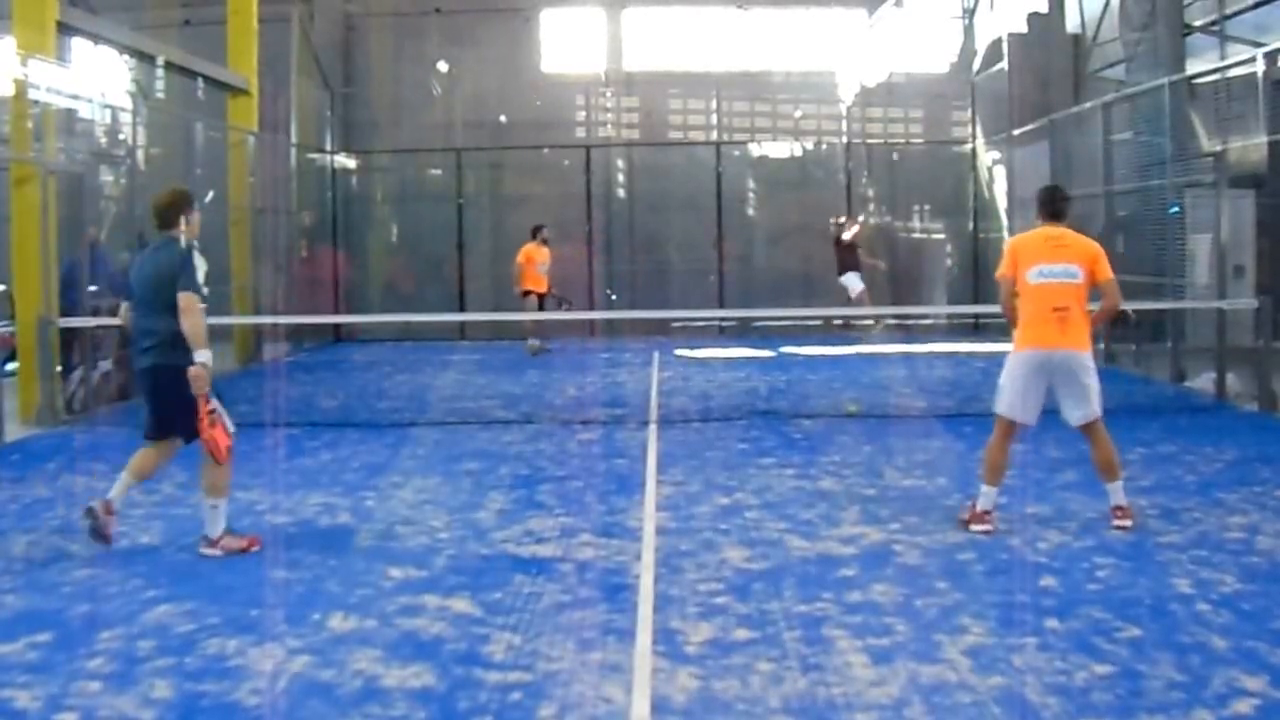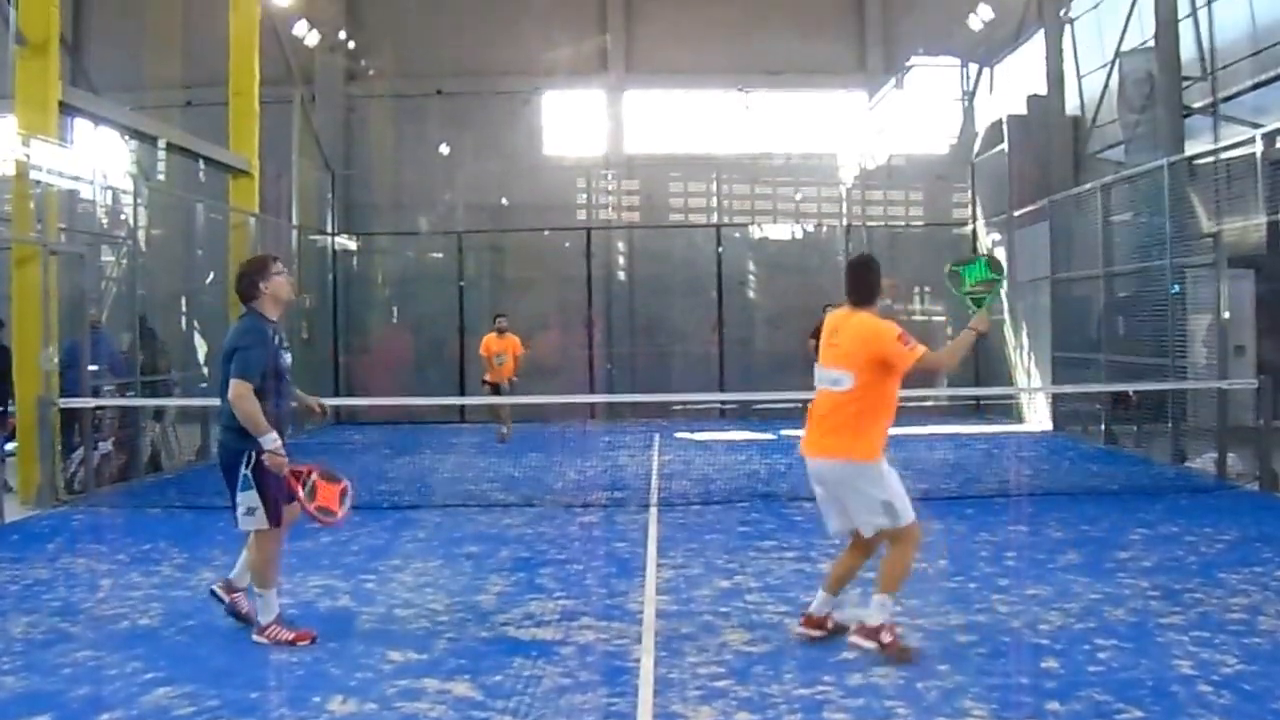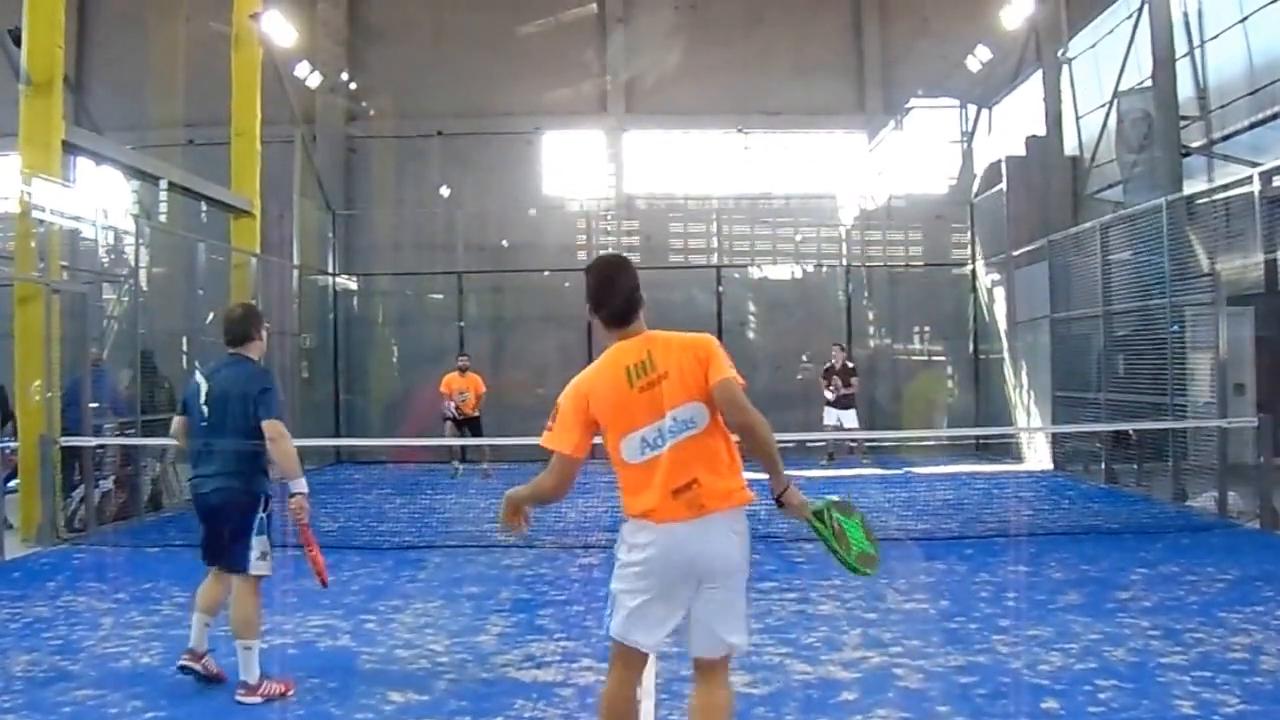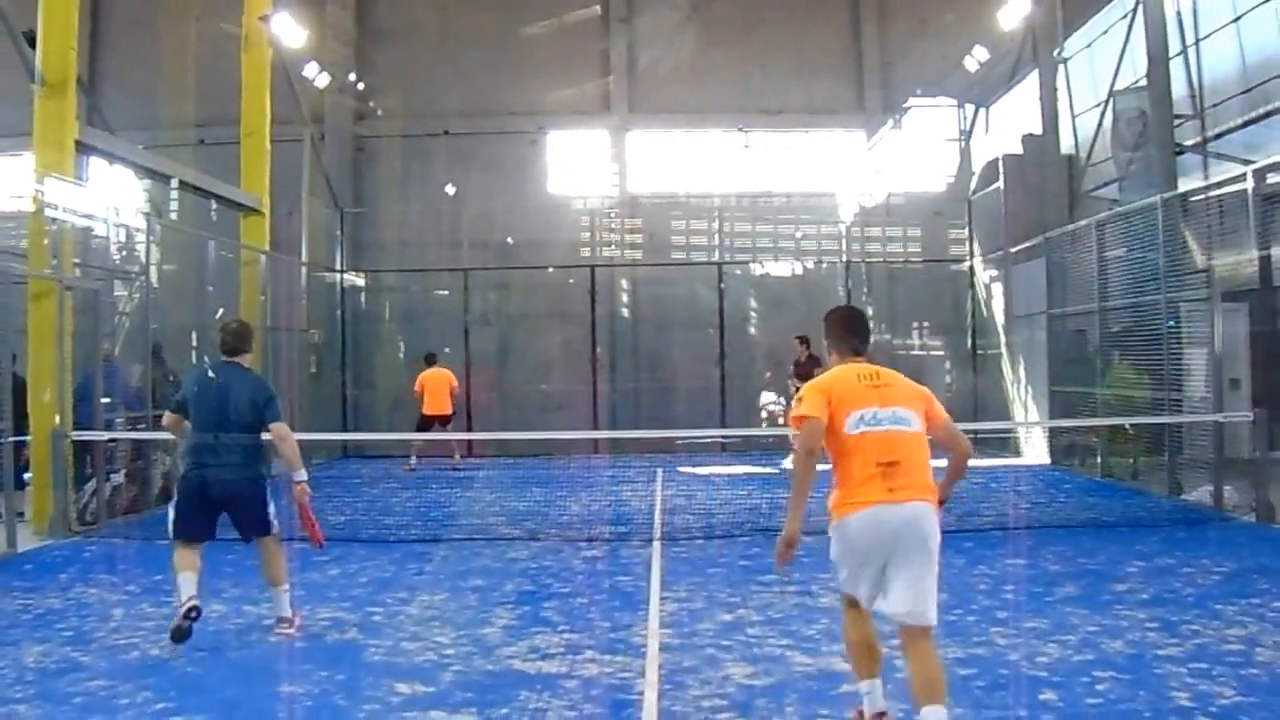
dt=1s
person 1, frame 1
left shoulder: (1017, 245)
right shoulder: (1090, 247)
left elbow: (1006, 301)
right elbow: (1114, 302)
left hip: (1030, 349)
right hip: (1075, 350)
left knee: (1003, 428)
right knee: (1094, 429)
left ankle: (983, 510)
right ankle: (1120, 507)
person 1, frame 2
left shoulder: (833, 321)
right shoulder: (881, 332)
right elbow: (939, 364)
left wrist: (859, 293)
right wrist: (974, 330)
left hip: (817, 455)
right hip: (853, 458)
left knee: (863, 541)
right knee: (905, 536)
left ankle: (818, 615)
right ankle: (875, 624)
person 1, frame 3
left shoulder: (584, 388)
right shoulder: (700, 348)
left elbow: (556, 486)
right elbow: (743, 418)
left wrist: (515, 498)
right wrist: (783, 487)
left hip: (652, 538)
right hip: (720, 524)
left knee: (625, 664)
right knee: (711, 674)
person 1, frame 4
left shoulder: (821, 386)
right shoulder: (913, 388)
left elbow: (809, 445)
right elbow: (961, 449)
left wrist: (794, 520)
right wrist: (942, 492)
left hip: (860, 517)
right hip: (917, 514)
left knee: (855, 604)
right knee: (918, 639)
person 2, frame 1
left shoulder: (143, 260)
right shoulder: (187, 255)
left elbow: (127, 314)
right elbow: (189, 307)
right wrist: (201, 358)
left hip: (146, 363)
right hip: (176, 364)
left knee: (163, 443)
right knee: (217, 444)
left ankle: (108, 504)
right ankle: (215, 536)
person 2, frame 2
left shoulder: (267, 329)
right shoulder: (253, 333)
right elbow: (239, 395)
left wrist: (302, 398)
right wrist: (272, 444)
left hip: (259, 446)
right hip: (248, 449)
left knee: (285, 514)
right knee: (268, 531)
left ankle: (234, 584)
right ankle: (268, 623)
person 2, frame 3
left shoulder: (203, 377)
right shoulder: (258, 377)
left elbow: (179, 430)
right elbow: (275, 435)
right wrist: (298, 488)
left hip: (205, 488)
right hip: (243, 491)
left knee: (221, 571)
right knee: (246, 582)
left ankle: (196, 650)
right ankle: (250, 682)
person 2, frame 4
left shoulder: (196, 379)
right shoulder: (258, 386)
left elbow: (170, 422)
right elbow: (282, 435)
right wrist: (299, 478)
left hip: (198, 478)
right hip: (245, 479)
left knee: (186, 545)
right knee: (268, 541)
left ankle: (188, 600)
right ankle: (284, 616)
